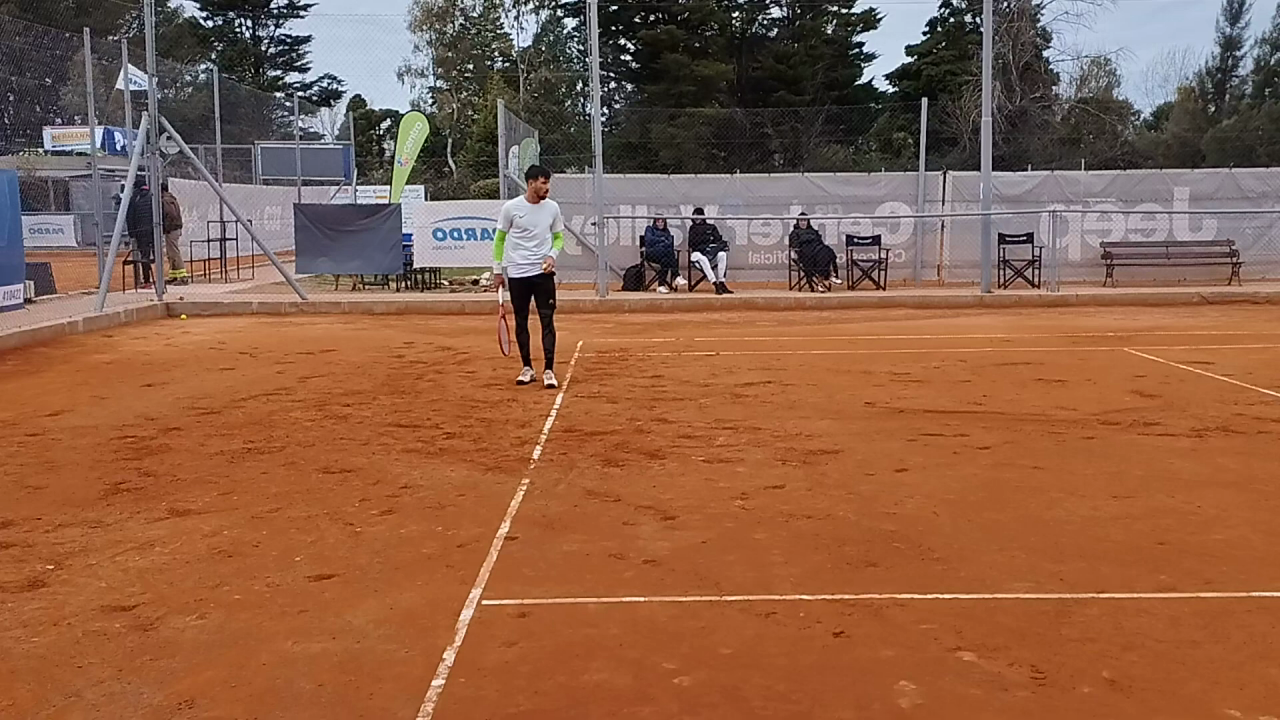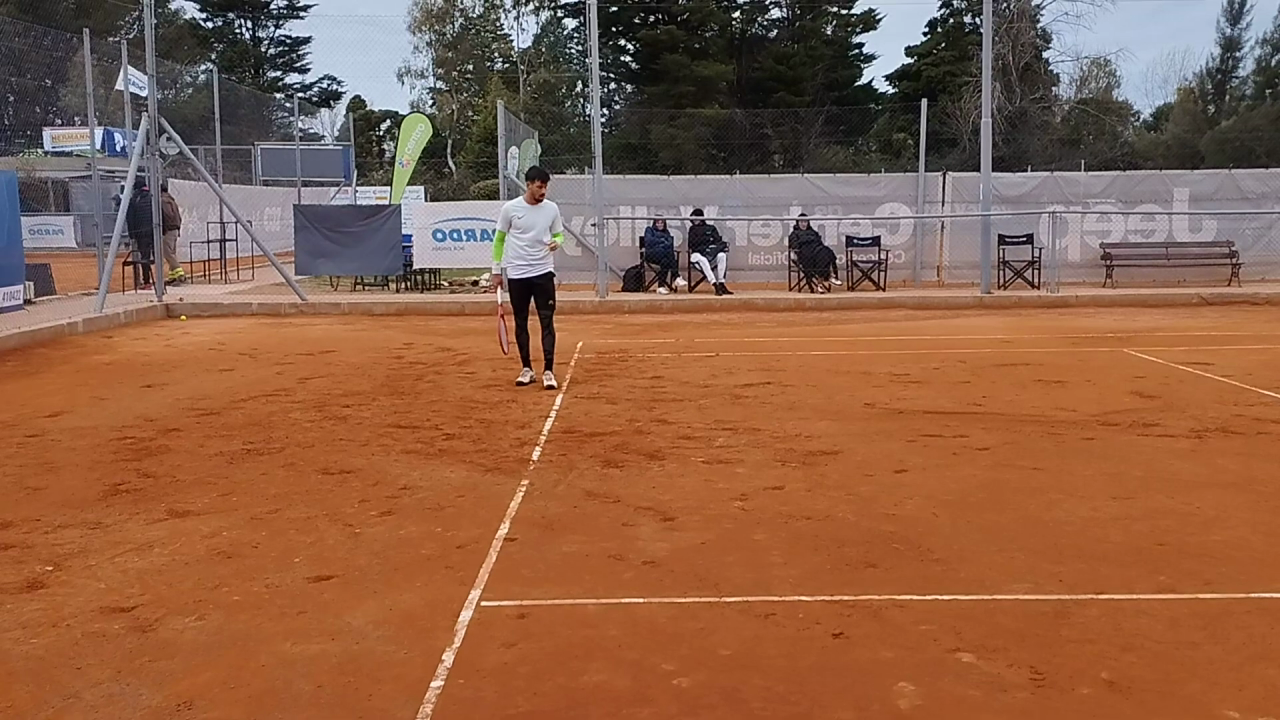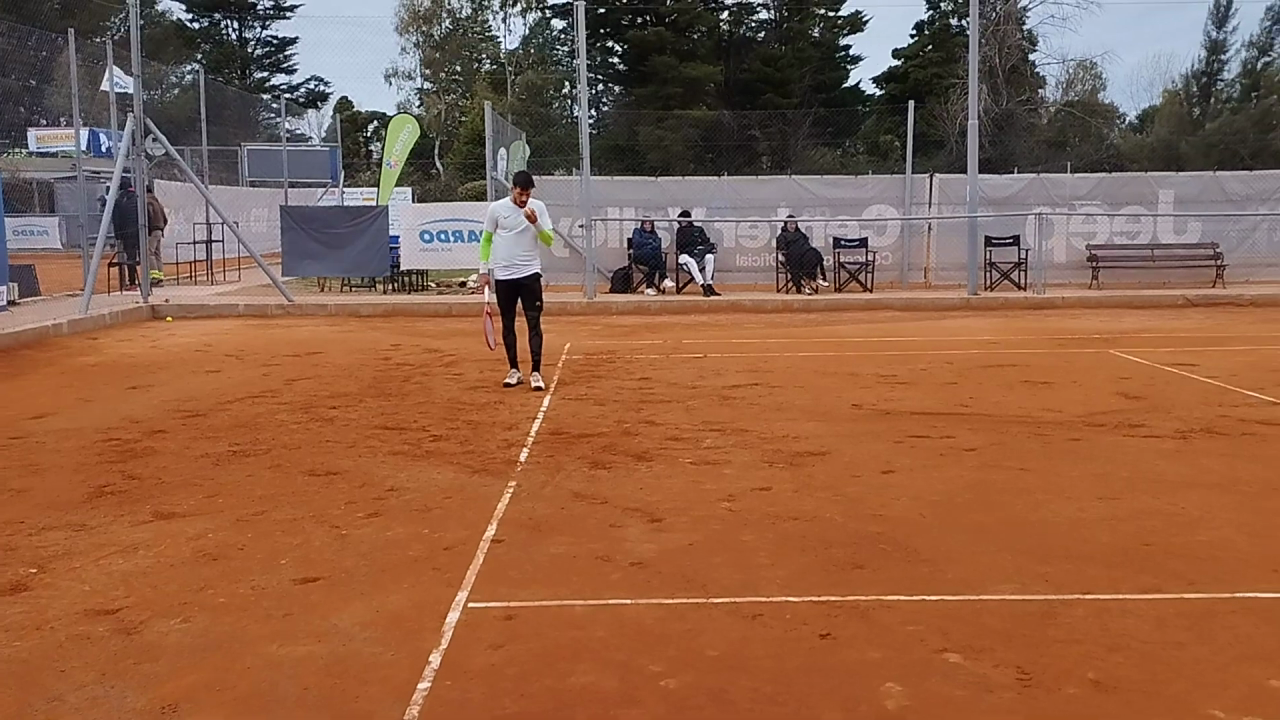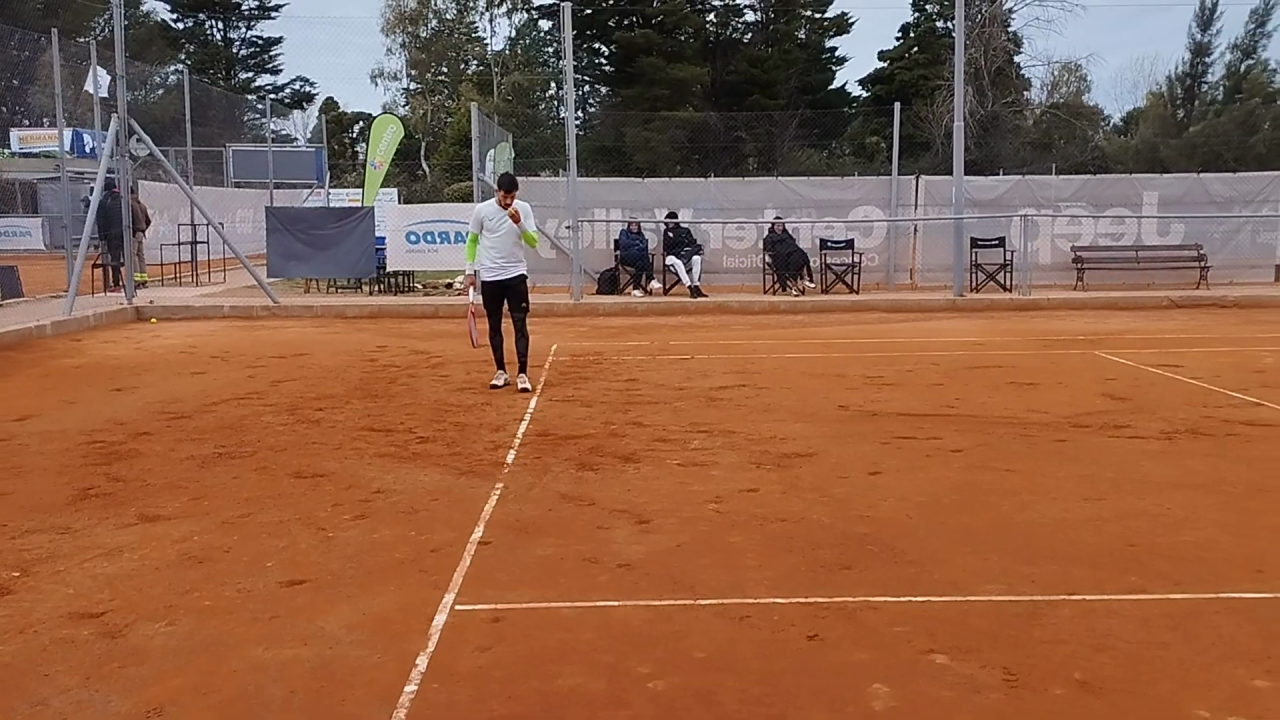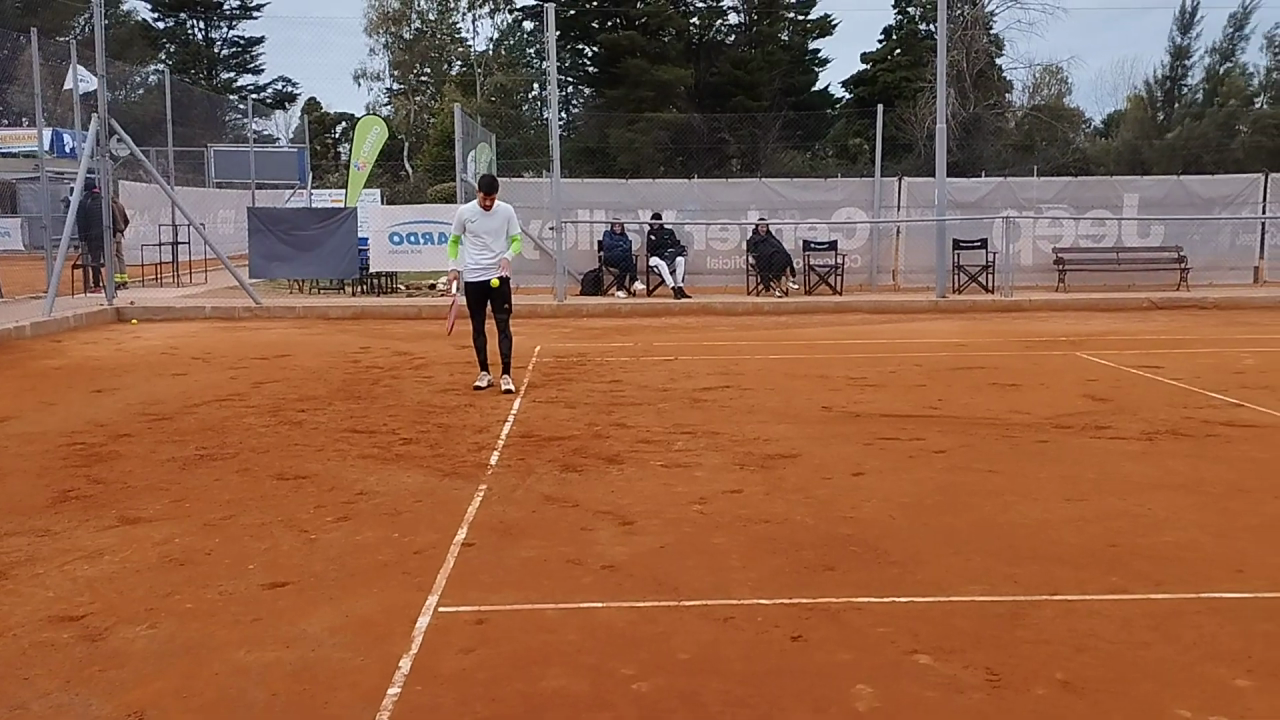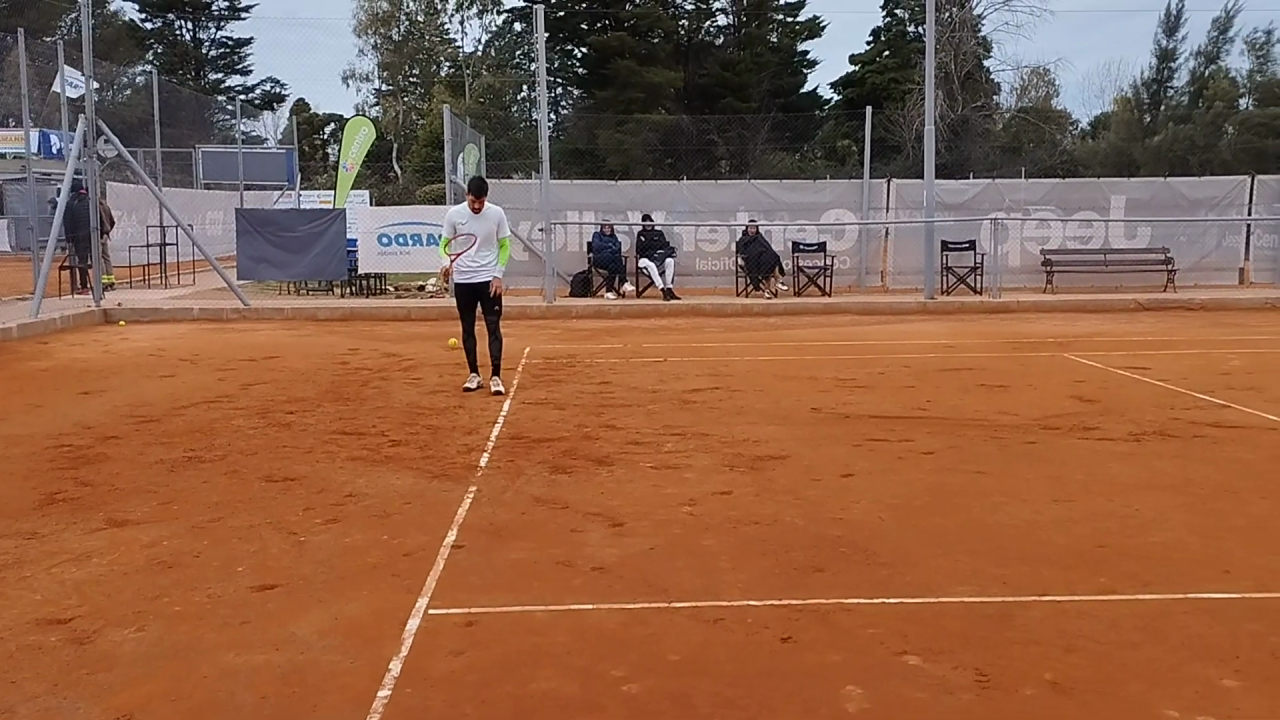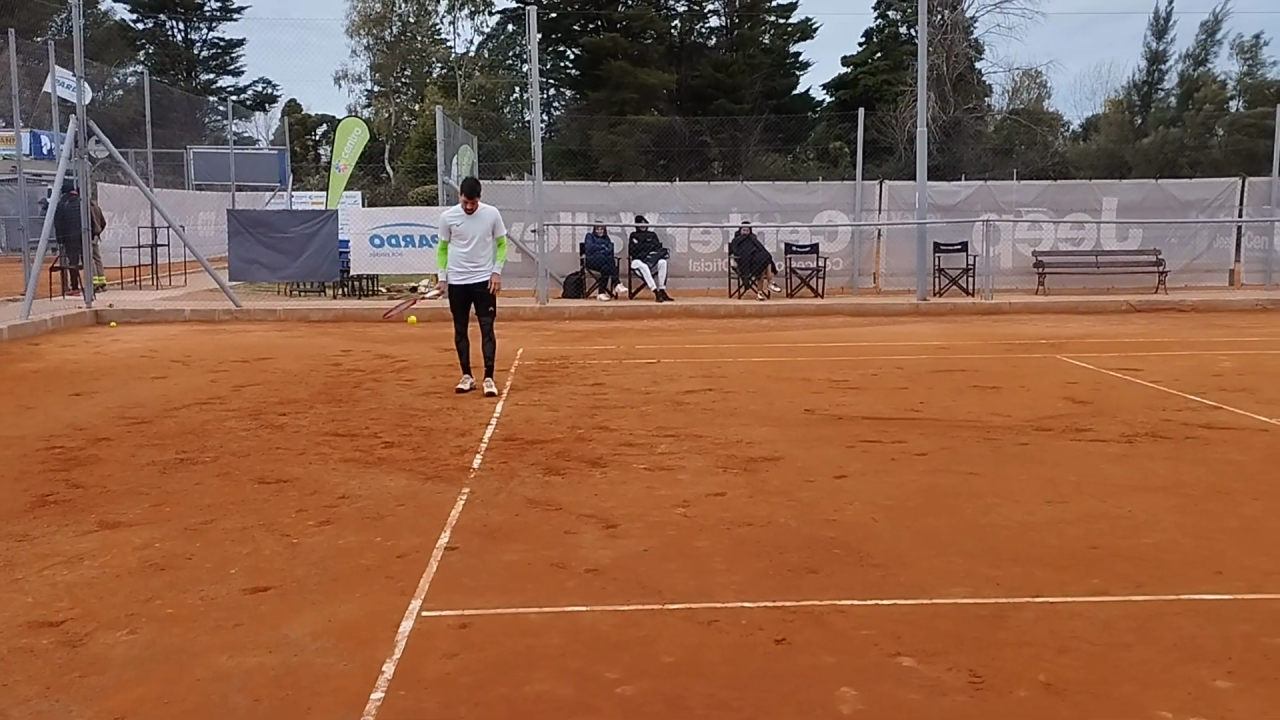
dt=0.3s
person 1, frame 1
left shoulder: (552, 208)
right shoulder: (511, 207)
left elbow: (558, 237)
right elbow: (500, 239)
left wrist: (552, 255)
right wrist: (497, 270)
left hip: (543, 273)
right hip: (517, 273)
left knee: (547, 320)
right knee: (521, 321)
left ankle: (548, 370)
right ankle: (527, 368)
person 1, frame 2
left shoulder: (552, 208)
right shoulder: (510, 208)
left elbow: (559, 236)
right elbow: (499, 239)
left wrist: (557, 242)
right wrist: (496, 270)
left hip: (543, 273)
right hip: (517, 274)
left knee: (547, 321)
right knee: (520, 322)
left ankle: (548, 371)
right ankle: (527, 369)
person 1, frame 3
left shoulder: (538, 208)
right shoulder: (496, 208)
left elbow: (549, 240)
right elbow: (486, 240)
left wrist: (536, 223)
right wrist: (483, 270)
left hip: (530, 273)
right hip: (503, 275)
left knee: (534, 322)
right knee: (507, 324)
left ankle: (535, 372)
right ankle: (514, 370)
person 1, frame 4
left shoulder: (524, 209)
right shoulder: (482, 210)
left elbow: (533, 242)
right elbow: (472, 241)
left wrist: (519, 223)
right wrist: (469, 271)
left hip: (516, 275)
right hip: (489, 276)
left knee: (520, 324)
right knee: (494, 325)
left ankle: (522, 373)
right ankle: (501, 372)
person 1, frame 5
left shoulder: (507, 211)
right shoulder: (464, 212)
left elbow: (516, 241)
right elbow: (453, 241)
left wrist: (508, 258)
right wrist: (453, 267)
left hip: (499, 277)
right hip: (472, 278)
left knee: (503, 325)
right knee: (478, 326)
left ankle: (506, 375)
right ankle: (484, 373)
person 1, frame 6
left shoulder: (497, 213)
right shoulder: (454, 214)
left elbow: (504, 246)
right elbow: (445, 244)
left wrist: (498, 275)
right wrist: (447, 262)
left hip: (489, 280)
right hip: (463, 280)
left knee: (493, 327)
right knee: (467, 328)
left ankle: (495, 376)
right ankle: (474, 374)
person 1, frame 7
left shoulder: (492, 214)
right shoulder: (448, 217)
left elbow: (502, 244)
right elbow: (443, 248)
left wrist: (497, 272)
right wrist: (442, 277)
left hip: (484, 280)
right hip: (457, 282)
left knee: (487, 328)
right knee: (460, 330)
left ankle: (488, 378)
right ankle: (467, 376)
